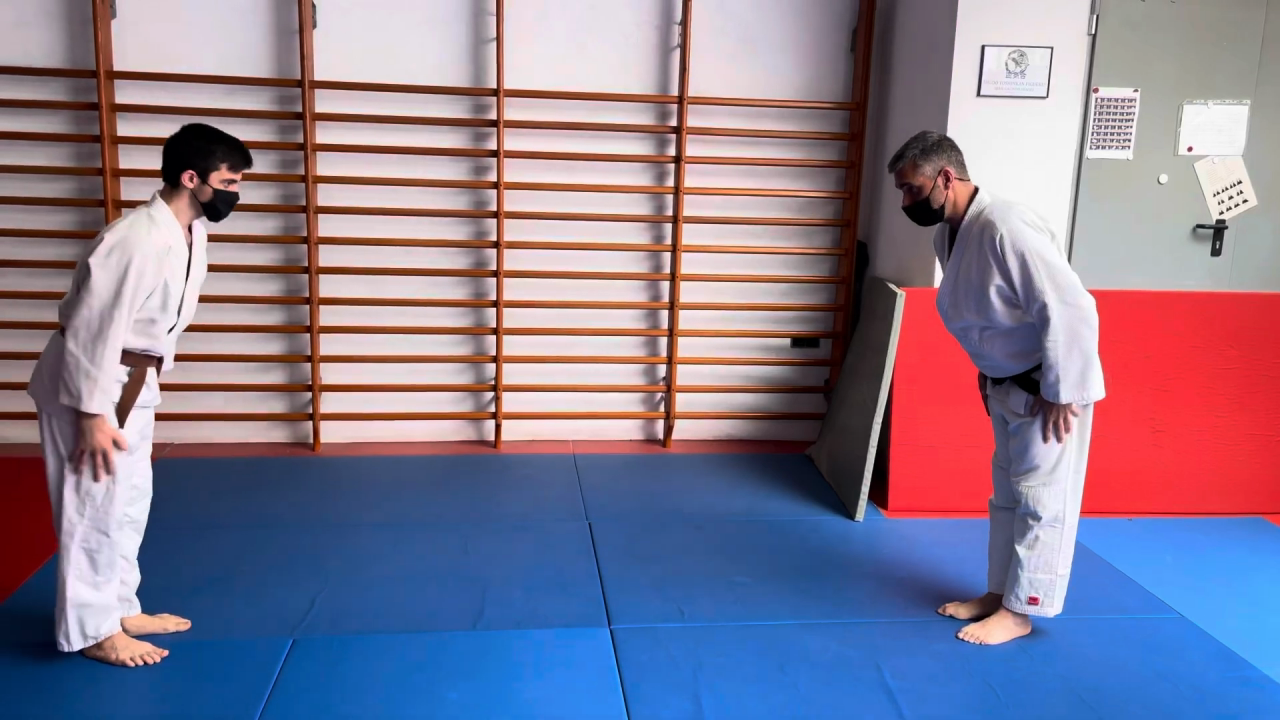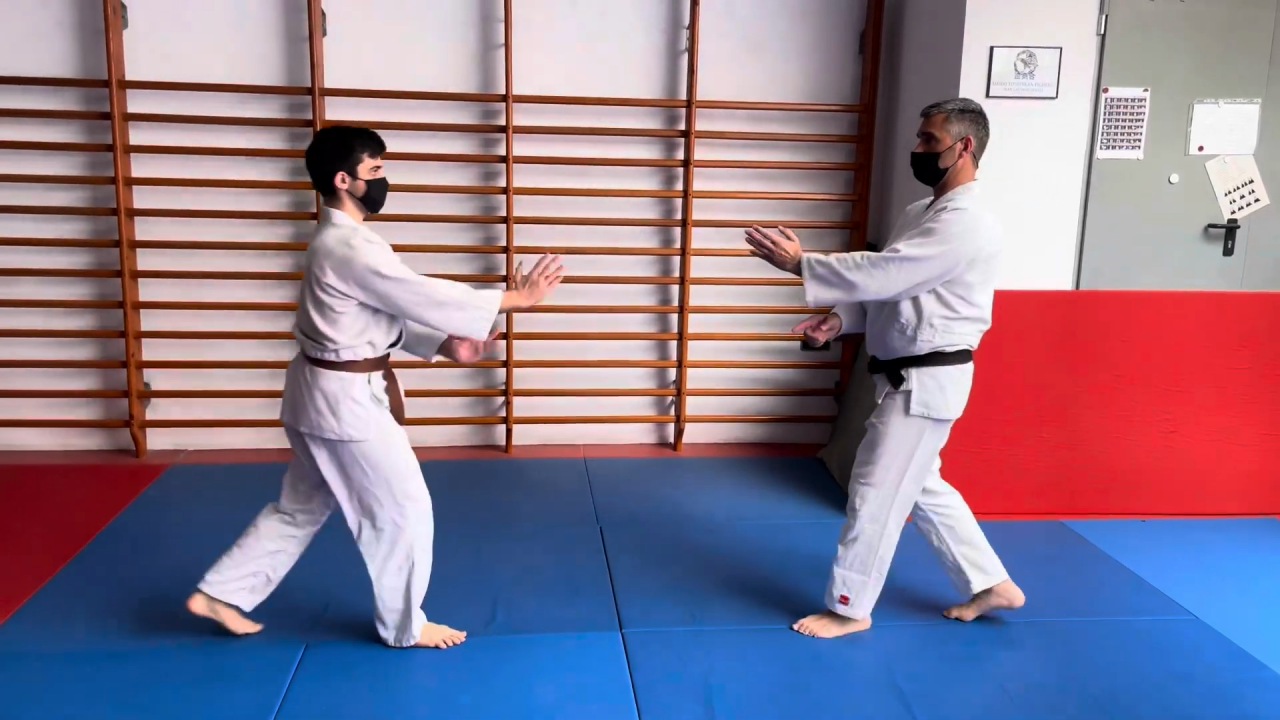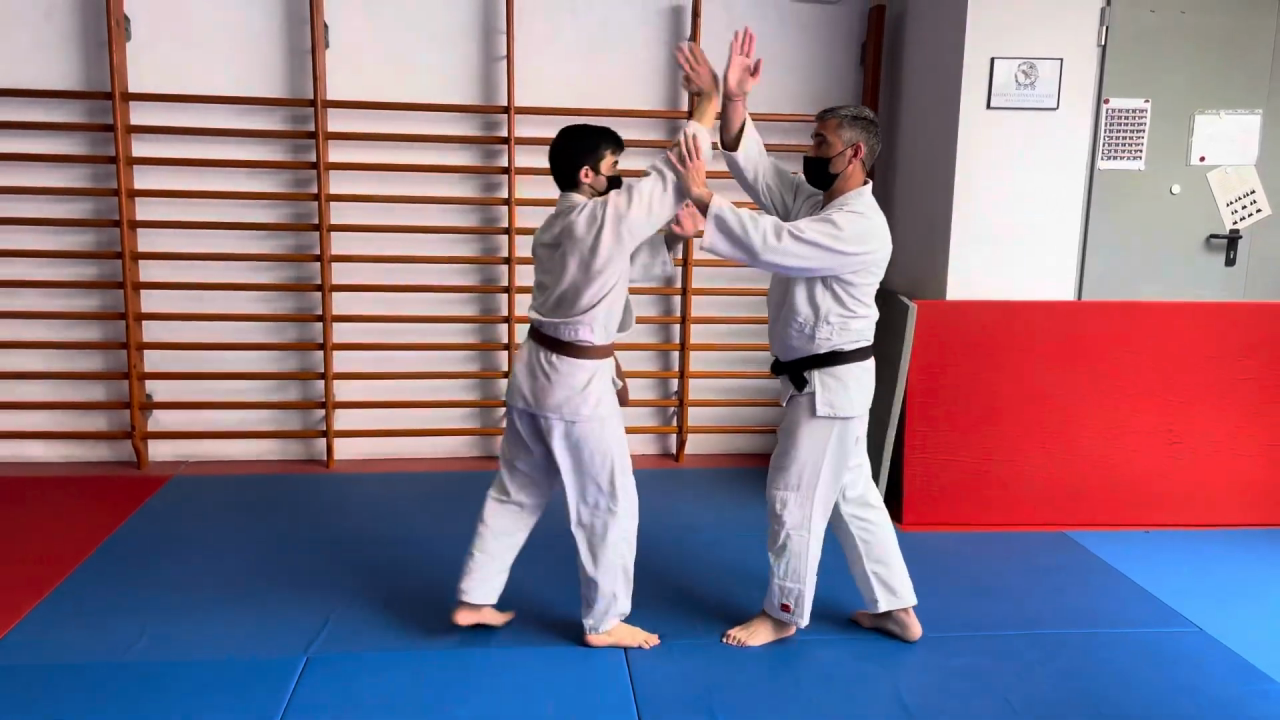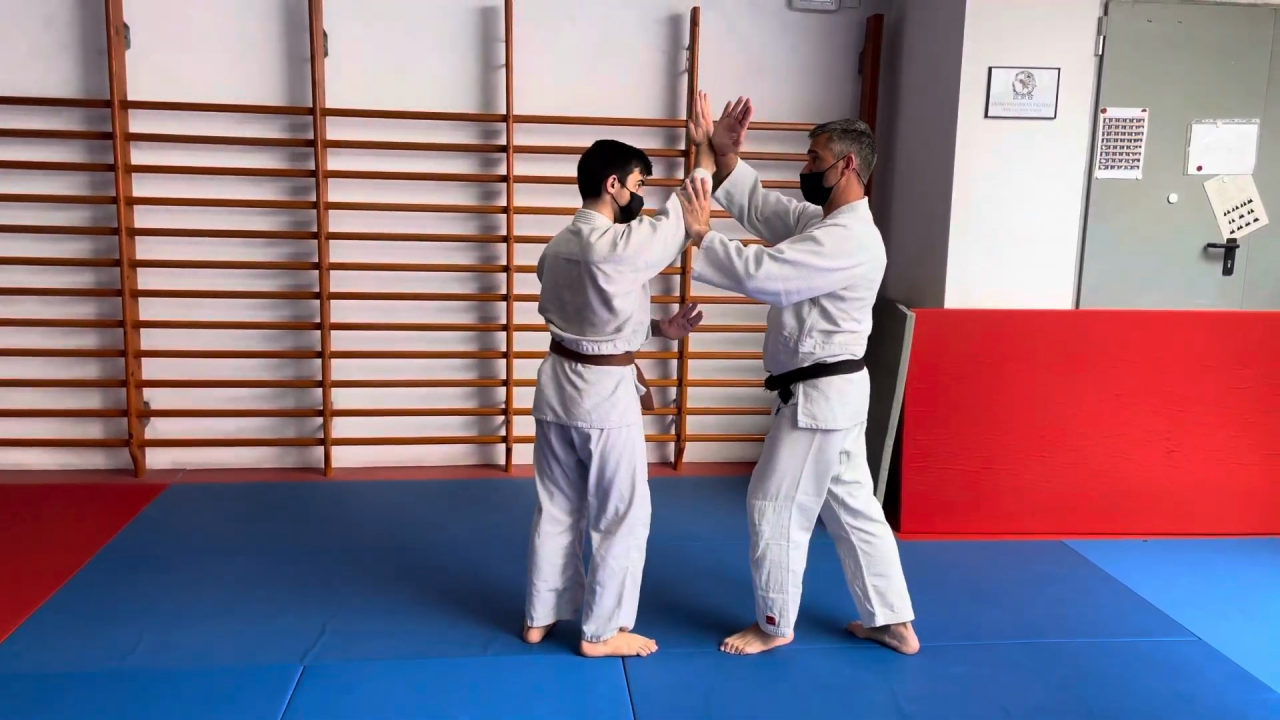
dt=1s
person 1, frame 1
left shoulder: (1007, 229)
right shoulder: (947, 234)
left elbow: (1070, 311)
left wrist: (1062, 394)
right wrist: (991, 373)
left hip: (1051, 385)
right hip: (1011, 383)
left knee: (1044, 498)
right knee: (1009, 492)
left ankle: (1019, 610)
right ankle: (998, 592)
person 1, frame 2
left shoulder: (966, 224)
right shoulder: (922, 212)
left elbow: (884, 272)
right elbow: (889, 281)
left wrist: (800, 263)
right wrist: (839, 319)
left hip: (924, 380)
right hip: (909, 375)
left knee: (874, 492)
right knee: (922, 486)
left ankle: (848, 609)
right ankle: (990, 585)
person 1, frame 3
left shoulder: (860, 226)
right shoulder: (812, 200)
left elbow: (772, 245)
right elbow: (752, 166)
left wrist: (704, 200)
right wrist: (733, 98)
left hip: (831, 382)
right hip: (824, 378)
left knee: (797, 498)
right knee: (852, 495)
left ankle: (784, 614)
right ankle: (895, 608)
person 1, frame 4
left shoulder: (848, 238)
right shoulder: (821, 221)
left elbow: (763, 275)
right elbow: (757, 204)
left wrist: (702, 234)
right wrist: (722, 153)
left hip: (819, 395)
right hip: (835, 390)
left knee: (777, 508)
right knee: (853, 505)
left ankle: (774, 624)
right ankle: (893, 621)
person 2, frame 1
left shoulder: (191, 234)
right shoulder: (137, 239)
right elbow: (95, 331)
left wrist: (145, 391)
right wrist: (95, 415)
left hip: (128, 380)
right hip: (90, 384)
left knee: (126, 500)
right knee: (97, 505)
left ankle: (119, 610)
right ankle: (93, 630)
person 2, frame 2
left shoulder: (339, 237)
right shoulder: (349, 248)
left elbow: (393, 310)
right elbow: (420, 295)
left wrist: (447, 343)
right wrist: (513, 298)
left hip: (323, 389)
right hip: (345, 397)
left knee: (302, 508)
right knee: (403, 509)
left ankle: (220, 591)
right ankle: (402, 624)
person 2, frame 3
left shoulder: (552, 226)
right shoulder: (606, 219)
right elbow: (670, 172)
left wrist: (671, 229)
right wrist: (708, 99)
left hip: (534, 373)
right hip: (581, 383)
left knee: (515, 497)
right knee: (608, 506)
left ankle: (475, 599)
right ankle: (603, 622)
person 2, frame 4
left shoulder: (558, 246)
right shoulder: (620, 246)
right elbow: (680, 219)
left wrist: (656, 328)
left hip: (557, 383)
right hip: (605, 394)
left knee: (556, 509)
right knee: (621, 516)
left ankle: (540, 617)
right ankle: (601, 631)
